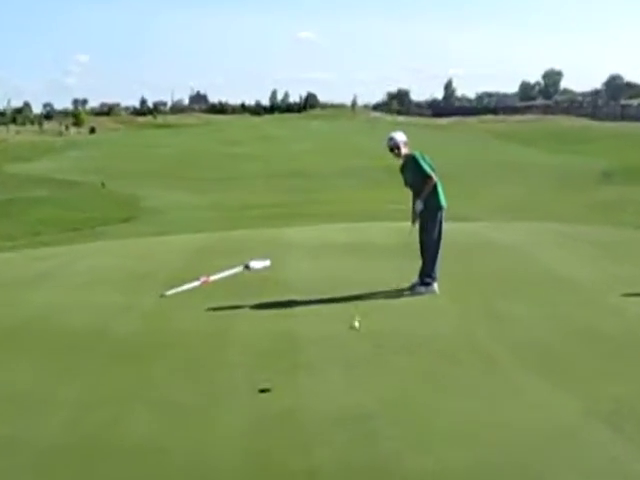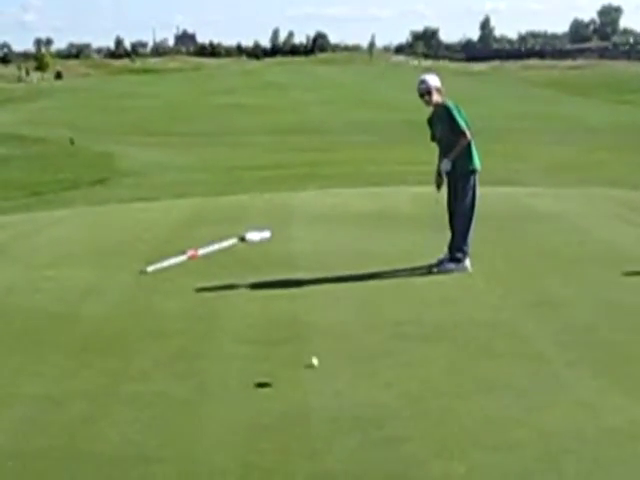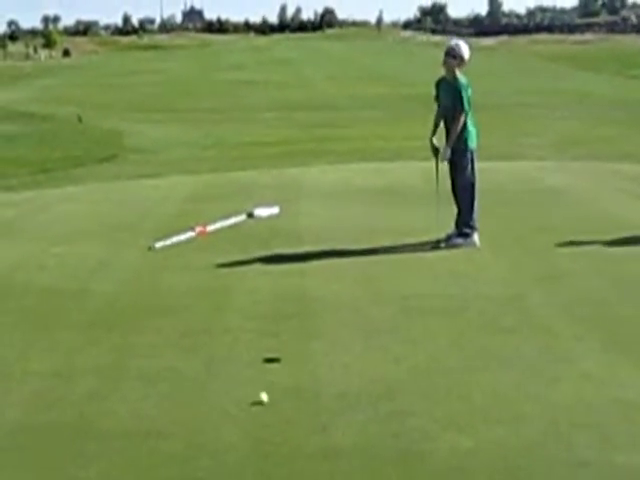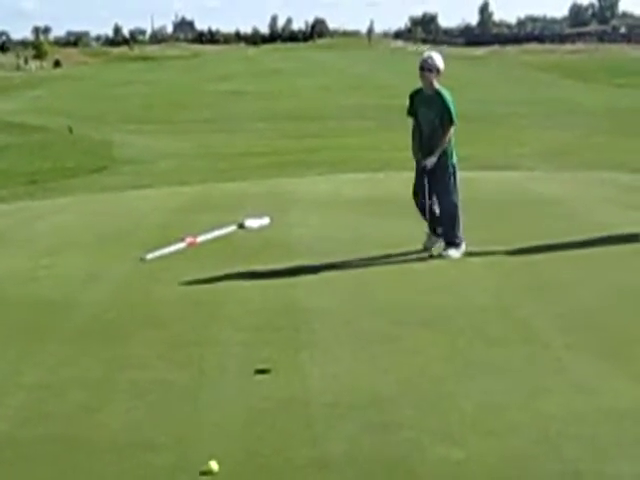
dt=0.7s
person 1, frame 1
left shoulder: (416, 157)
right shoulder: (404, 168)
left elbow: (433, 179)
left wrist: (420, 201)
right wrist: (414, 210)
left hip: (433, 205)
right hip: (424, 207)
left knee: (431, 244)
right knee: (425, 244)
left ankle: (429, 282)
right ankle: (424, 278)
person 1, frame 2
left shoulder: (450, 109)
right shoulder: (432, 119)
left elbow: (466, 136)
left wrist: (448, 160)
right wrist: (438, 172)
left hip: (465, 166)
right hip: (452, 169)
left knee: (462, 212)
right knee: (454, 211)
left ankle: (460, 258)
right ankle: (454, 253)
person 1, frame 3
left shoulder: (460, 85)
right shoulder: (441, 82)
left elbow: (460, 117)
left wrist: (448, 145)
right wrist: (433, 136)
left hip: (463, 142)
right hip: (453, 142)
left knee: (465, 187)
right knee: (457, 187)
left ankle: (469, 233)
right ankle: (462, 228)
person 1, frame 4
left shoulder: (443, 97)
right shoulder: (415, 96)
left elbow: (450, 129)
left wrist: (435, 155)
right wrist: (415, 151)
left hip: (442, 157)
right hip: (424, 155)
left knee: (447, 201)
right knee: (420, 197)
left ankle: (455, 243)
right ankle: (437, 231)
